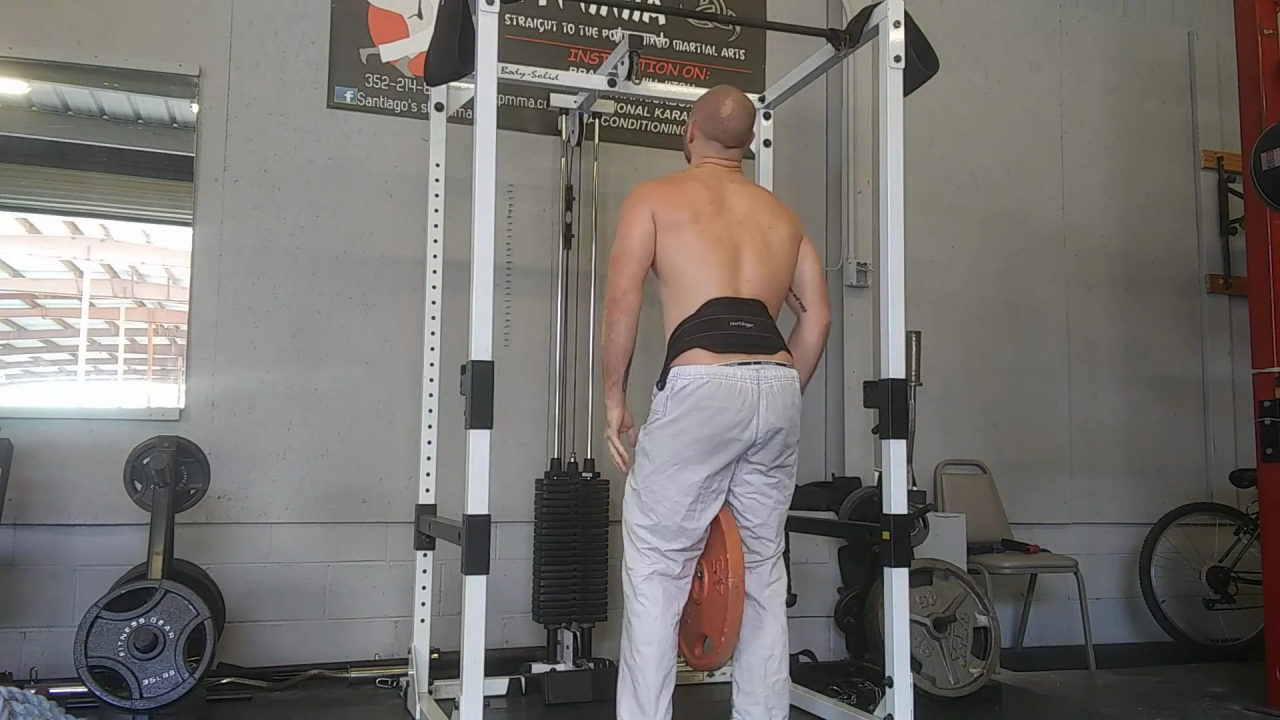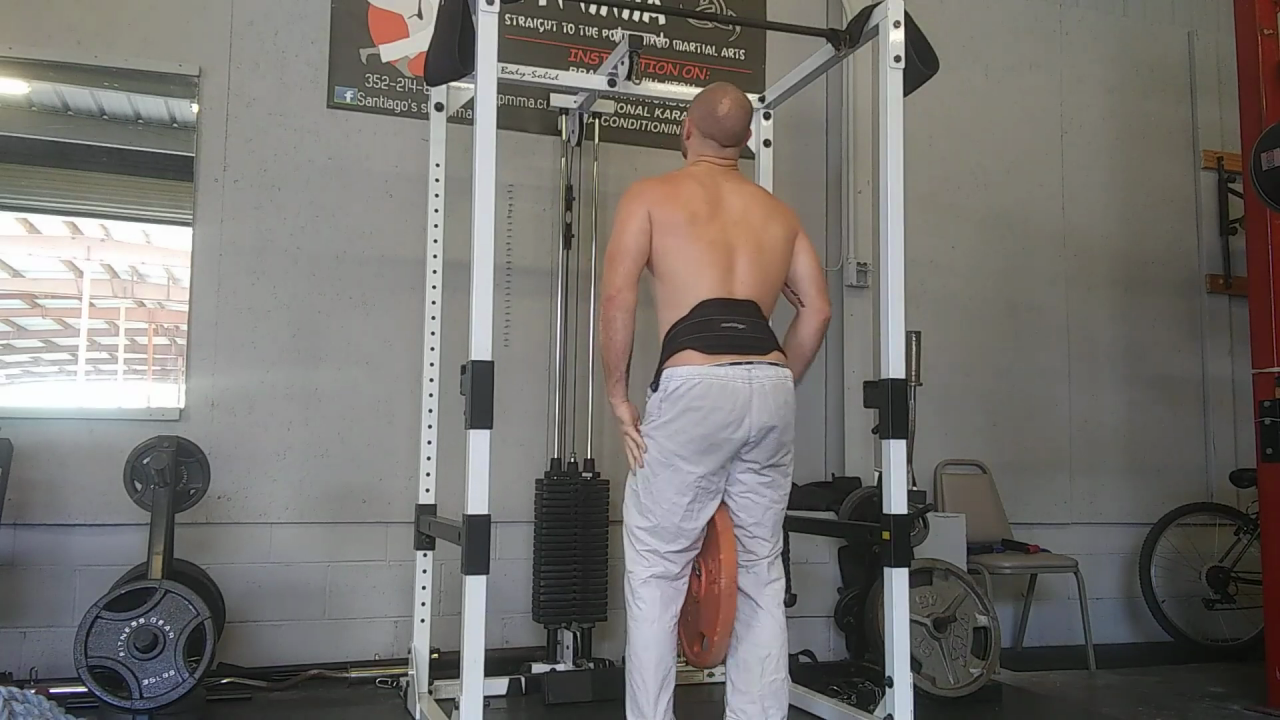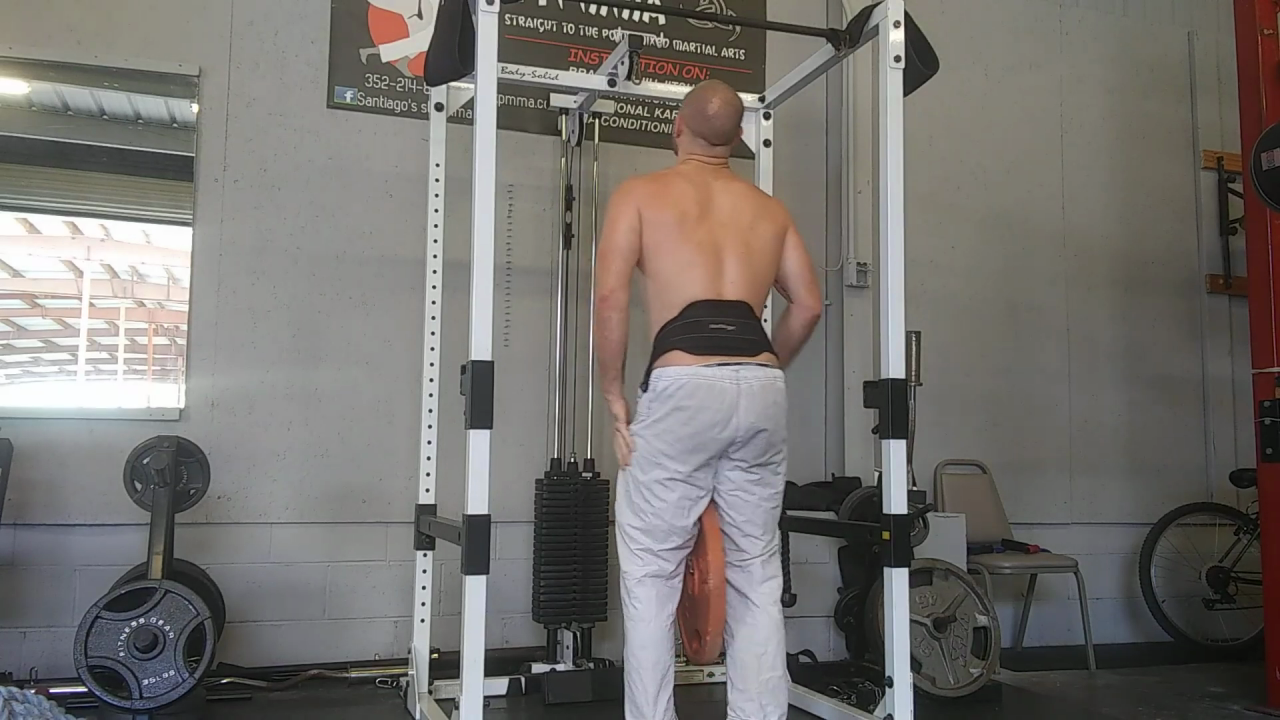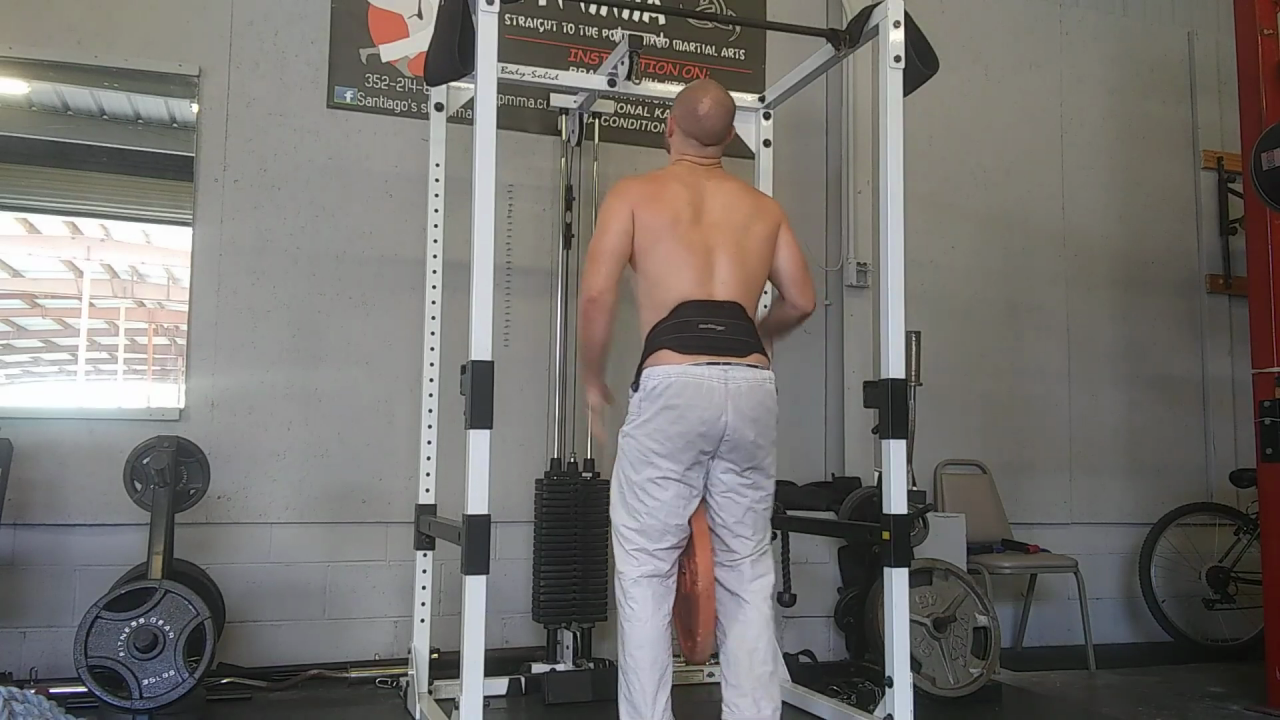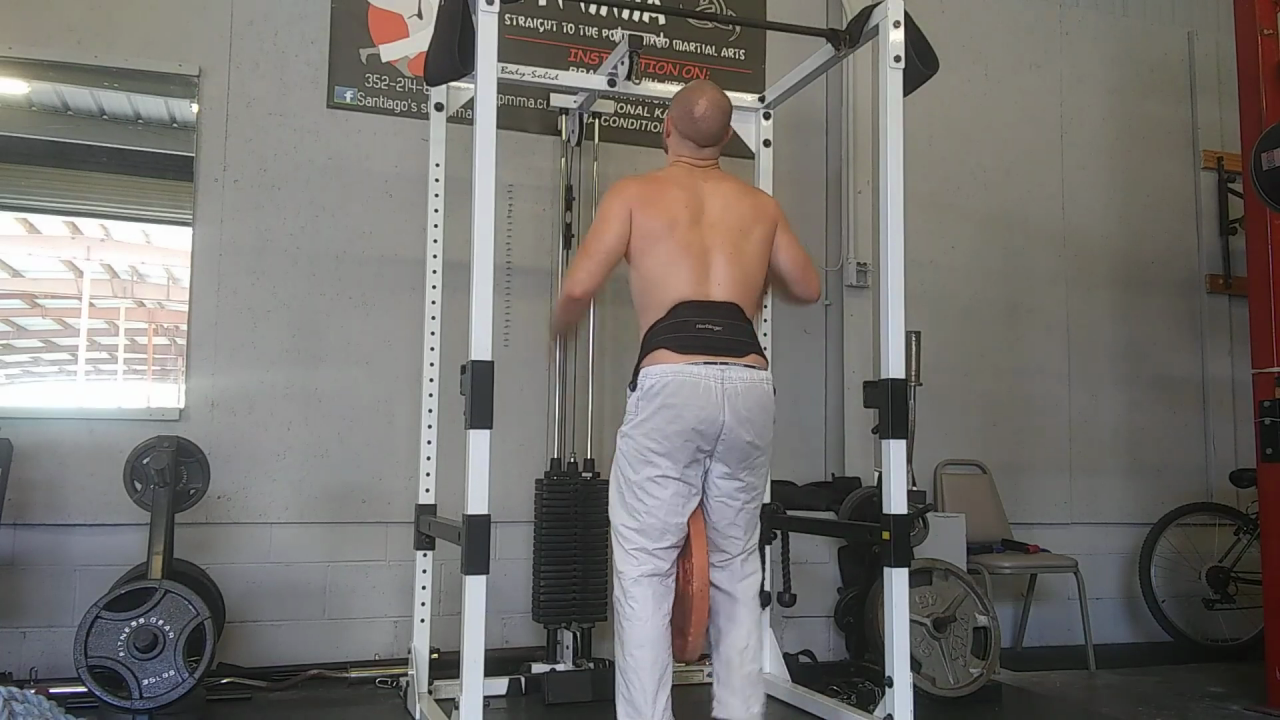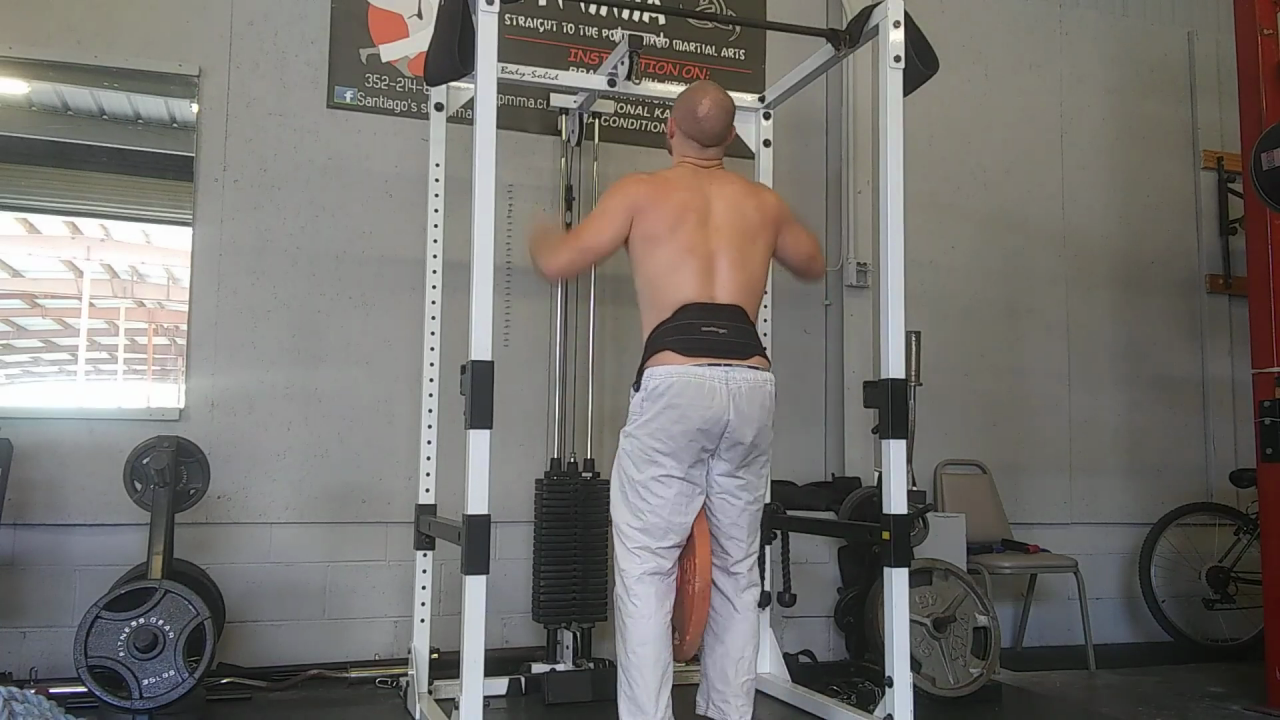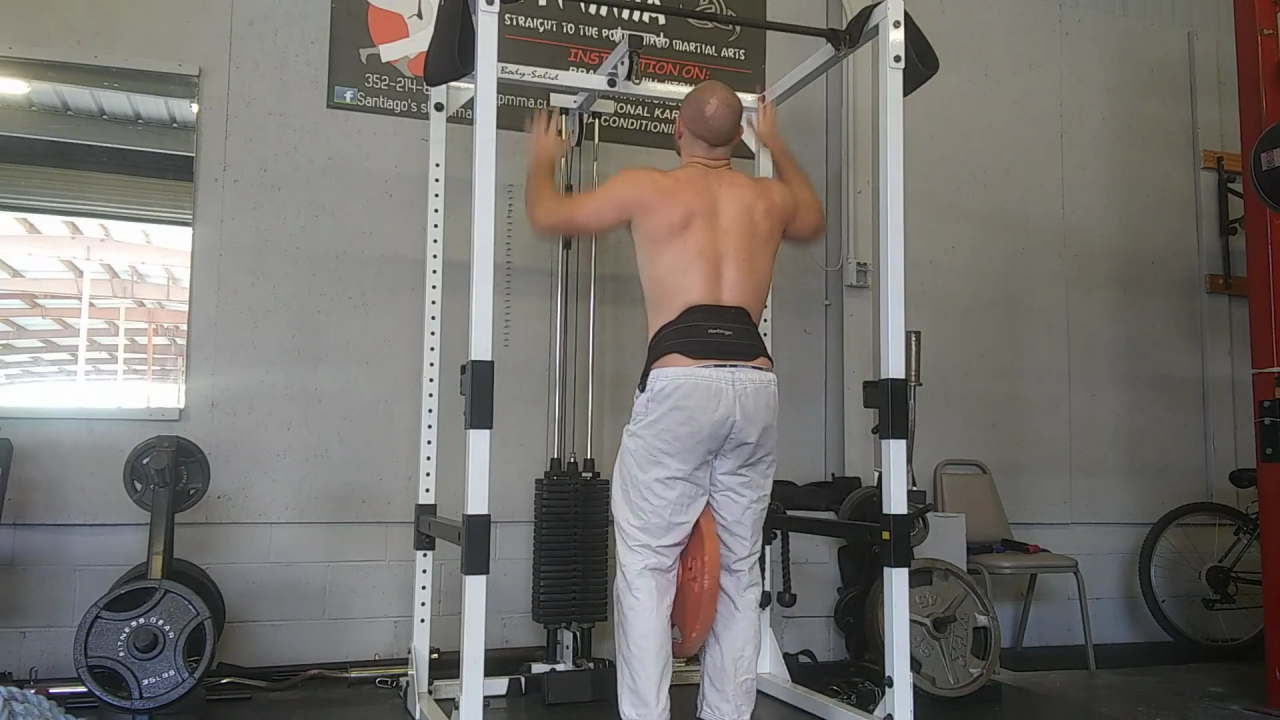
dt=0.1s
person 1, frame 1
left shoulder: (655, 196)
right shoulder: (779, 213)
left elbow: (620, 299)
right elbow: (817, 316)
left wrist: (614, 398)
left hip: (701, 385)
right hip: (776, 389)
left knee: (656, 569)
right knee: (762, 572)
person 1, frame 2
left shoulder: (651, 195)
right shoulder: (776, 210)
left elbow: (617, 297)
right elbow: (816, 309)
left wrist: (619, 396)
left hip: (695, 386)
right hip: (771, 388)
left knee: (656, 573)
right knee: (760, 575)
person 1, frame 3
left shoulder: (641, 194)
right shoulder: (767, 207)
left elbow: (610, 297)
right elbow: (808, 304)
left wrist: (613, 393)
left hip: (684, 385)
right hip: (761, 388)
left knee: (651, 572)
right knee: (755, 574)
person 1, frame 4
left shoulder: (636, 193)
right shoulder: (761, 206)
left elbow: (597, 294)
right elbow: (802, 300)
left wrist: (593, 379)
left hip: (675, 384)
right hip: (754, 386)
left knee: (646, 572)
right knee: (747, 574)
person 1, frame 5
left shoulder: (634, 194)
right shoulder: (759, 205)
left elbow: (579, 286)
right elbow: (807, 287)
left wrist: (562, 328)
left hip: (671, 385)
right hip: (750, 386)
left knee: (644, 572)
right knee: (737, 572)
person 1, frame 6
left shoulder: (641, 192)
right shoulder: (761, 202)
left elbow: (557, 262)
right elbow: (812, 262)
left wrist: (543, 239)
left hip: (676, 383)
right hip: (752, 385)
left knee: (646, 570)
right knee: (736, 574)
person 1, frame 7
left shoulder: (648, 188)
right shoulder: (767, 198)
left elbow: (547, 217)
right elbow: (813, 221)
left wrist: (541, 160)
right wrist: (778, 146)
left hip: (680, 385)
right hip: (755, 386)
left knee: (646, 566)
right knee: (738, 572)
